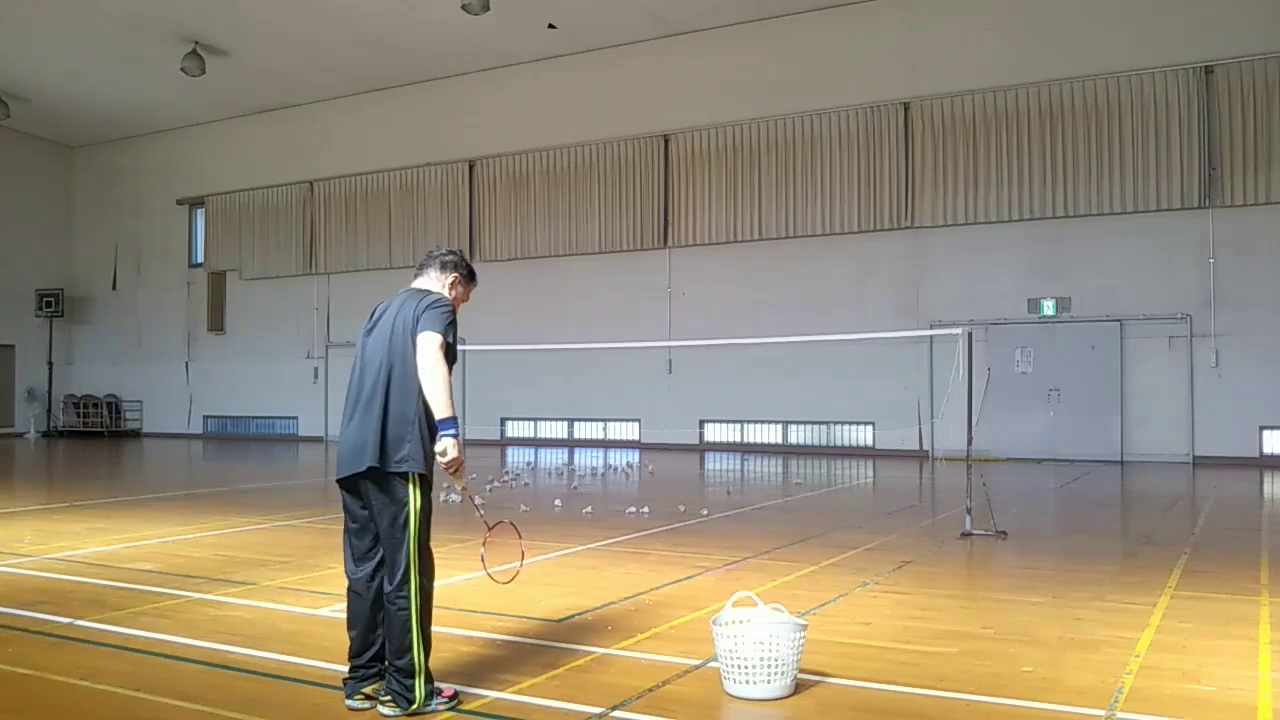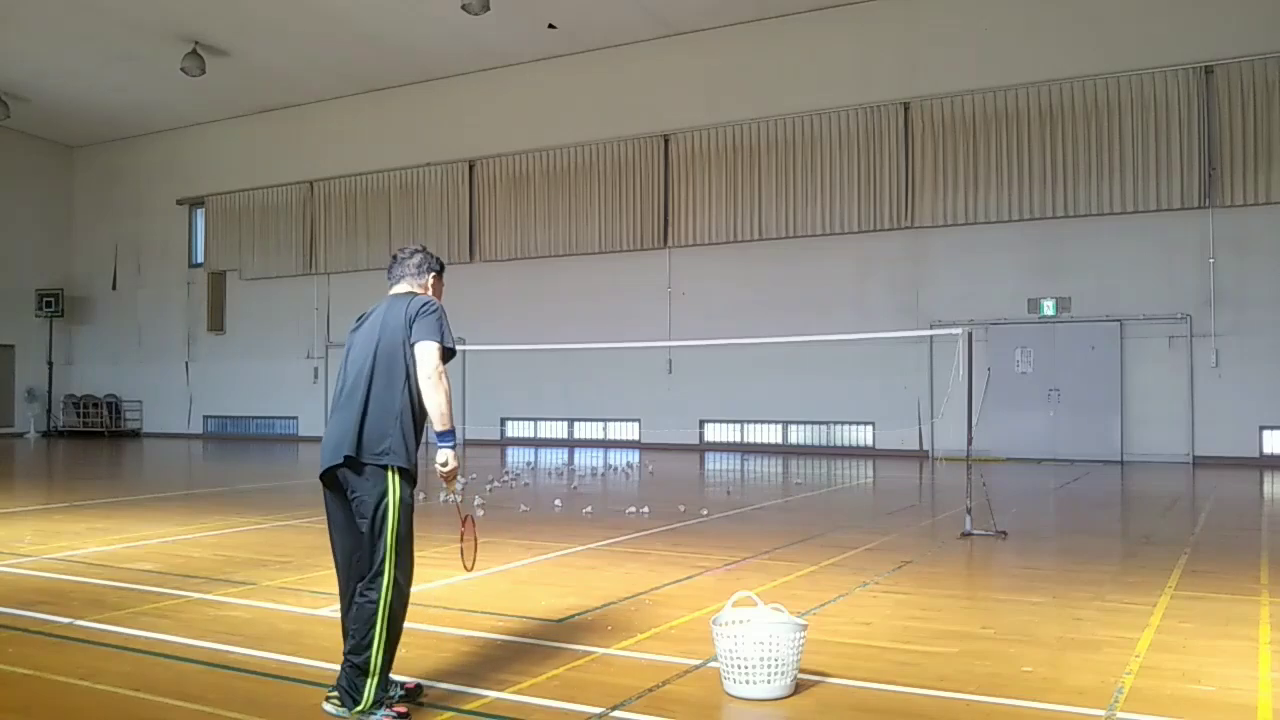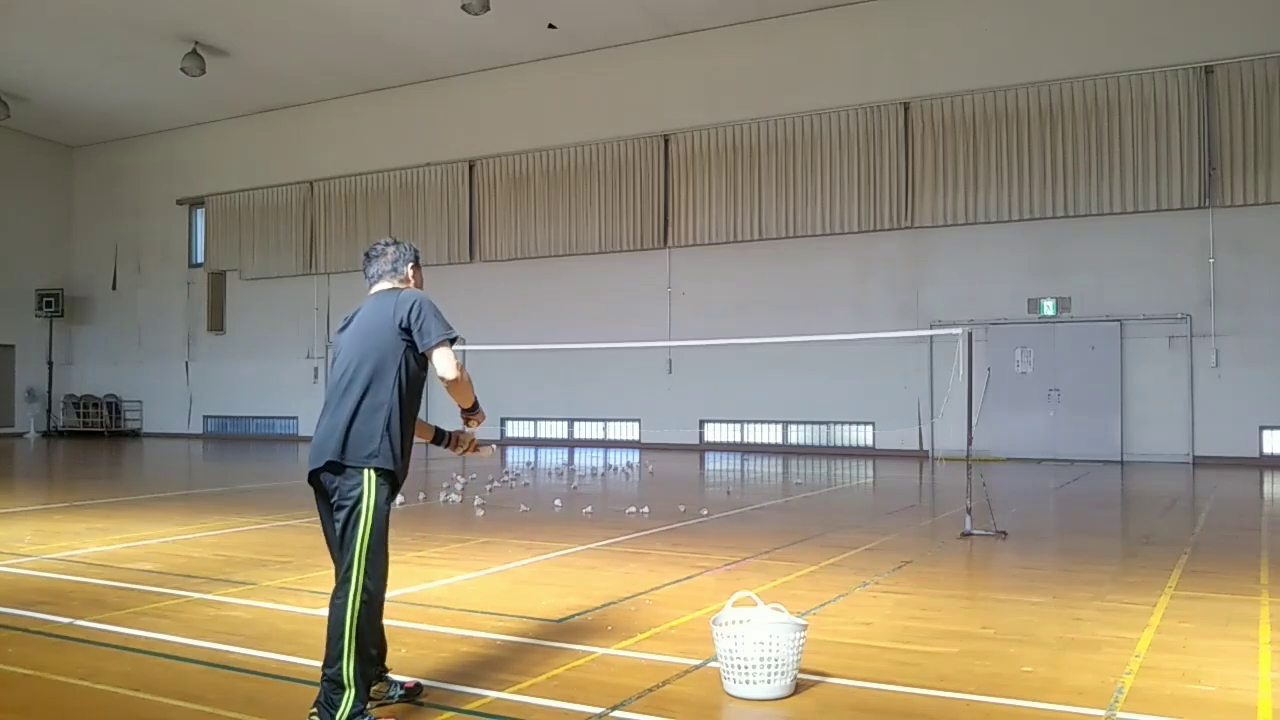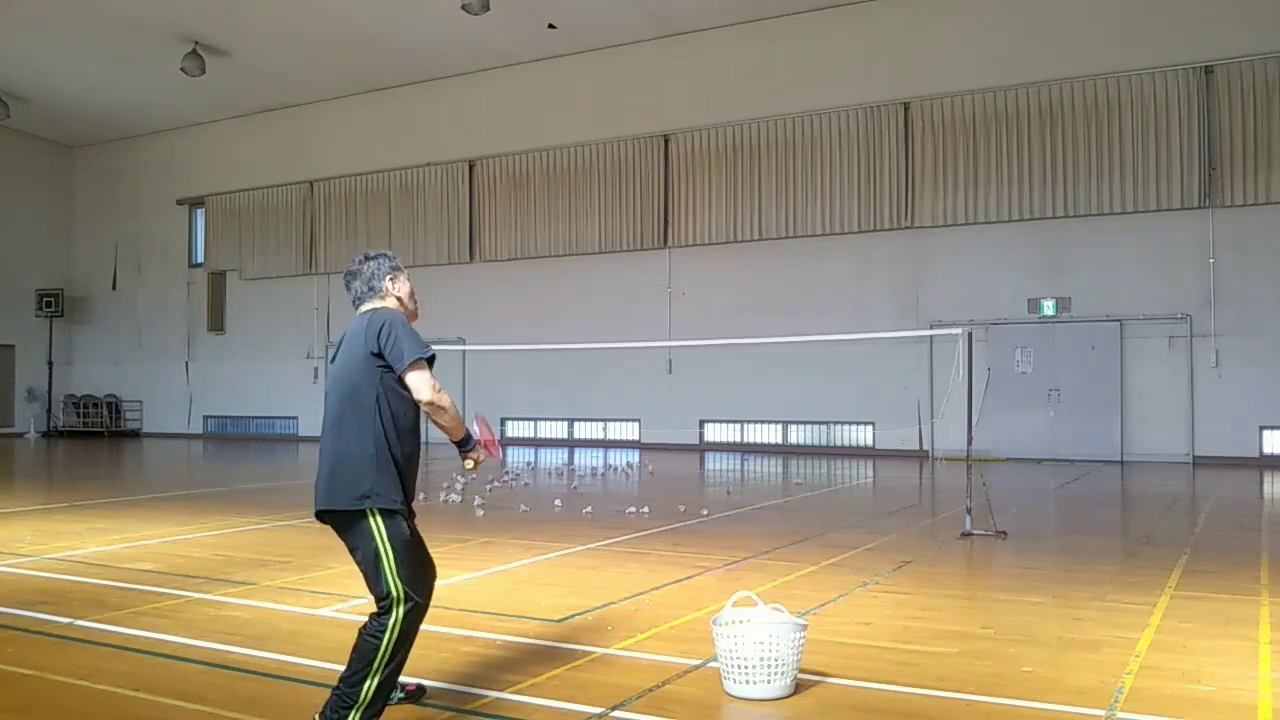
dt=0.4s
person 1, frame 1
left shoulder: (382, 311)
right shoulder: (433, 304)
right elbow: (429, 358)
right wrist: (448, 428)
left hip: (356, 455)
right hip: (397, 456)
left knee: (366, 571)
right knee: (407, 573)
left ankle: (365, 680)
person 1, frame 2
left shoulder: (367, 319)
right shoulder: (425, 308)
right elbow: (429, 370)
right wrist: (446, 441)
left hip: (338, 454)
right hip: (379, 456)
left knee: (357, 574)
right knee: (386, 575)
left ankle: (362, 682)
person 1, frame 3
left shoulder: (354, 322)
right shoulder: (413, 303)
right elbow: (450, 372)
left wrist: (444, 437)
right wrist: (472, 411)
left hip: (330, 460)
right hip: (362, 464)
left knee: (361, 578)
right knee: (359, 582)
left ankle: (371, 679)
person 1, frame 4
left shoulder: (358, 335)
right shoulder: (387, 323)
right elbow: (428, 395)
left wrist: (404, 499)
right wrist: (466, 442)
left hip: (359, 489)
right hip: (363, 494)
left knee: (416, 580)
right knee: (402, 601)
